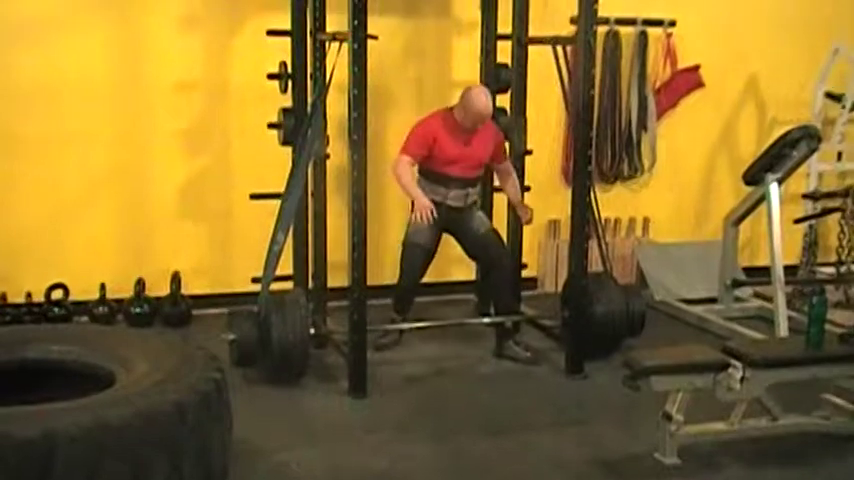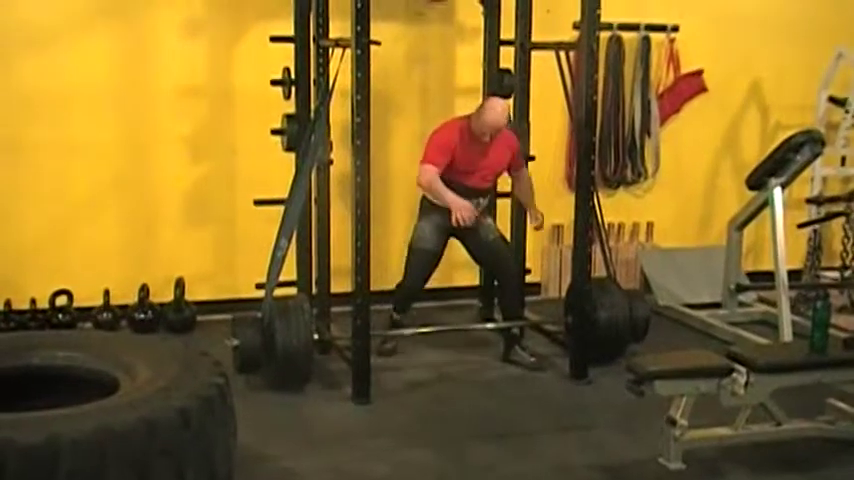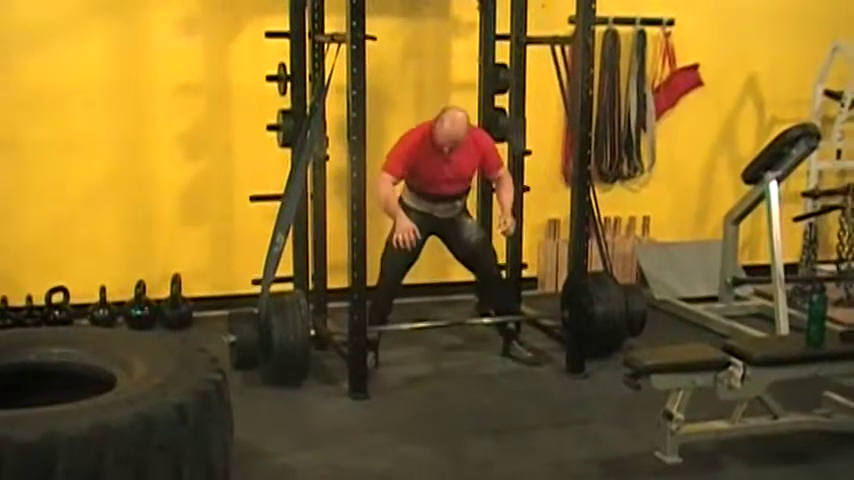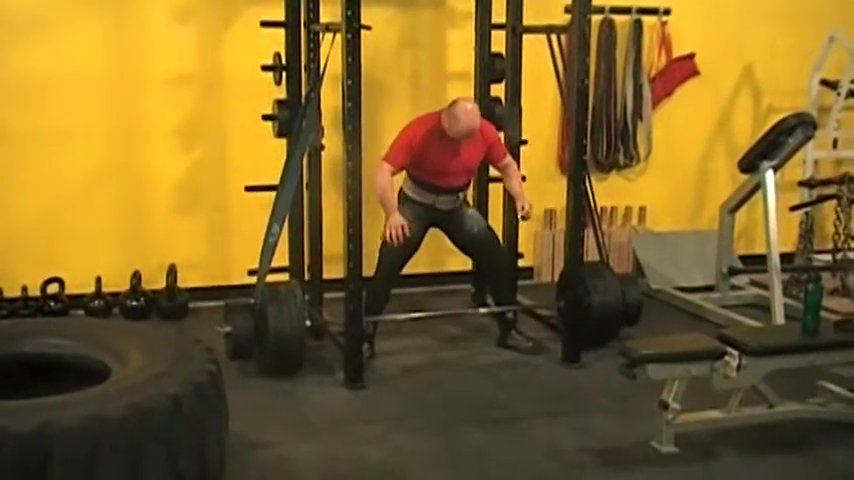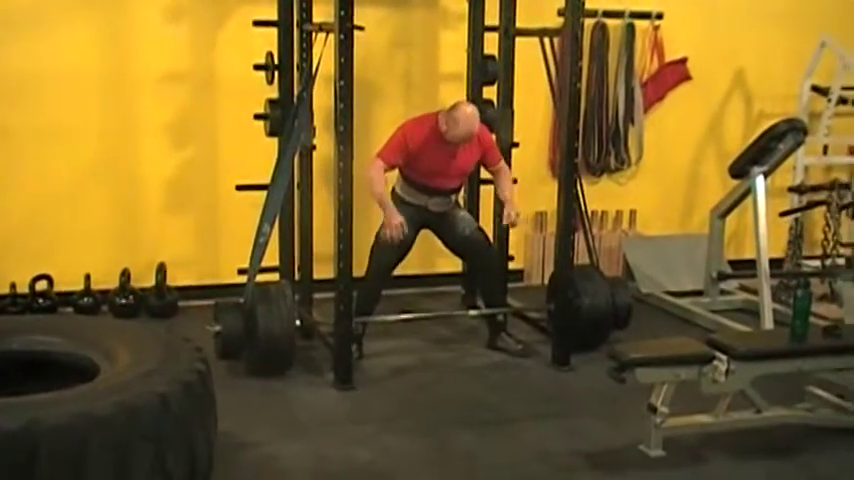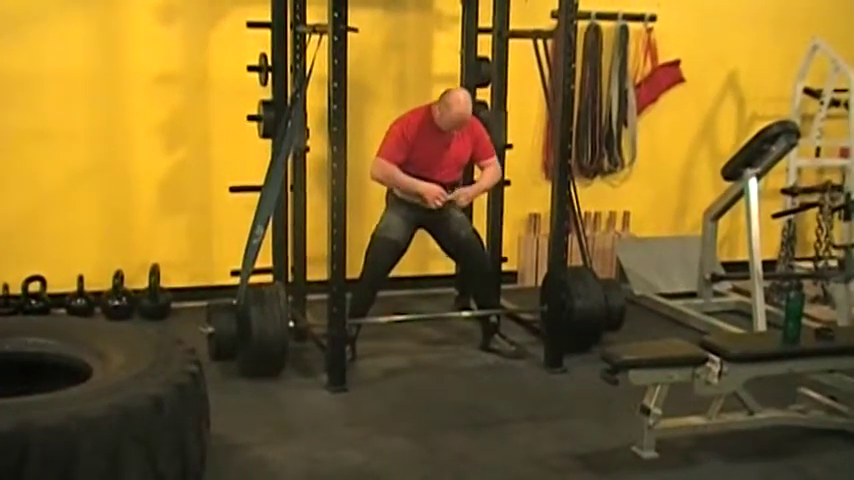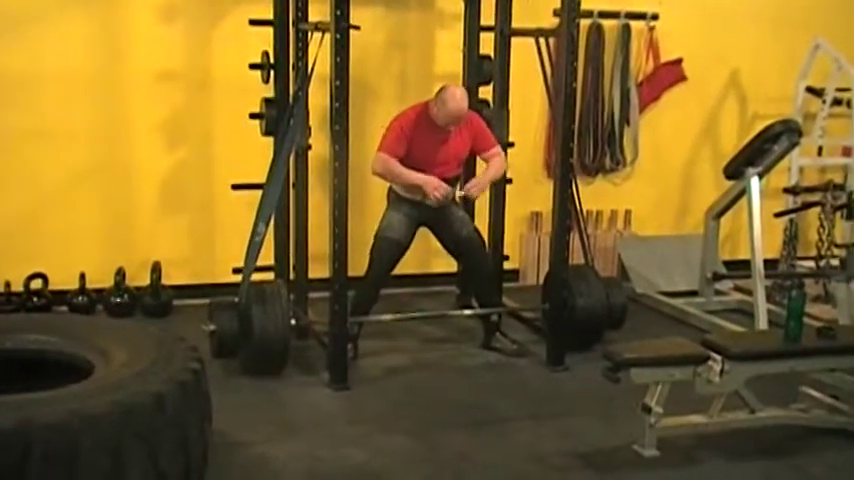
dt=0.5s
person 1, frame 1
left shoulder: (492, 131)
right shoulder: (430, 127)
left elbow: (504, 168)
right elbow: (401, 165)
left wrist: (518, 204)
right wrist: (418, 197)
left hip: (467, 208)
right hip: (431, 206)
left knee: (500, 262)
right knee: (411, 270)
left ankle: (507, 337)
right ankle: (396, 325)
person 1, frame 2
left shoulder: (509, 141)
right shoulder: (449, 133)
left elbow: (519, 174)
right elbow: (425, 175)
left wrist: (531, 207)
right wrist: (453, 201)
left hip: (476, 214)
right hip: (439, 210)
left knee: (510, 271)
right knee: (415, 275)
left ankle: (514, 343)
right ankle: (393, 326)
person 1, frame 3
left shoulder: (481, 141)
right shoulder: (413, 141)
left elbow: (502, 177)
right elbow: (384, 183)
left wrist: (506, 211)
right wrist: (399, 219)
left hip: (455, 213)
right hip: (415, 212)
left knee: (489, 268)
right knee: (391, 273)
left ankle: (511, 338)
right ankle: (370, 343)
person 1, frame 4
left shoulder: (485, 132)
right shoulder: (418, 131)
left elbow: (507, 164)
right elbow: (383, 172)
left wrist: (519, 196)
right wrist: (392, 213)
left hip: (456, 205)
right hip: (416, 203)
left knee: (497, 257)
right knee: (389, 263)
left ankle: (508, 328)
right ankle: (366, 334)
person 1, frame 5
left shoulder: (480, 136)
right shoulder: (414, 131)
left elbow: (500, 169)
right elbow: (376, 169)
left wrist: (509, 203)
right wrist: (389, 211)
left hip: (448, 206)
right hip: (409, 204)
left knee: (488, 259)
right knee: (380, 265)
left ankle: (498, 331)
right ankle: (355, 334)
person 1, frame 6
left shoulder: (473, 128)
right shoulder: (409, 125)
left elbow: (493, 168)
right elbow: (379, 170)
left wrist: (474, 189)
right wrist: (422, 187)
left hip: (445, 206)
right hip: (404, 204)
left knee: (480, 262)
right knee: (375, 267)
left ankle: (491, 333)
right ankle: (348, 336)
person 1, frame 7
left shoulder: (472, 122)
right shoulder: (408, 121)
left elbow: (498, 158)
right elbow: (379, 164)
left wrist: (484, 179)
right wrist: (422, 180)
left hip: (446, 203)
right hip: (406, 202)
left knee: (480, 261)
right knee: (378, 267)
left ankle: (492, 330)
right ankle: (349, 335)
